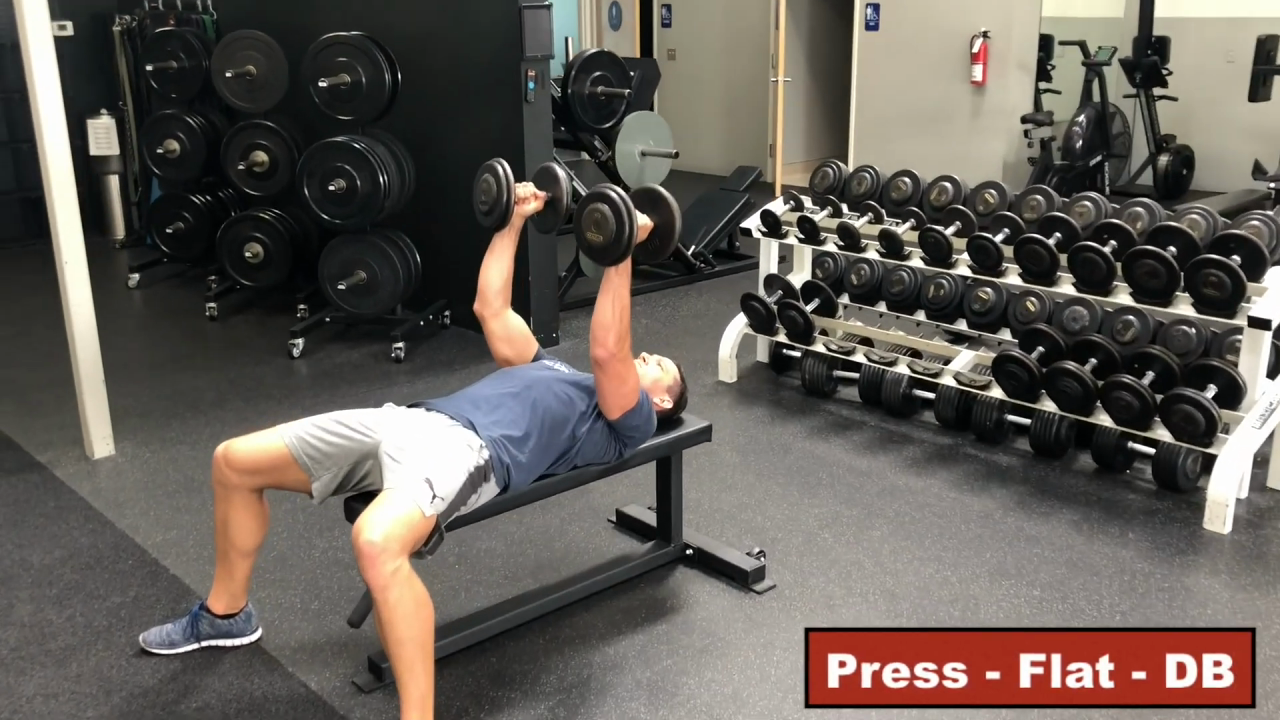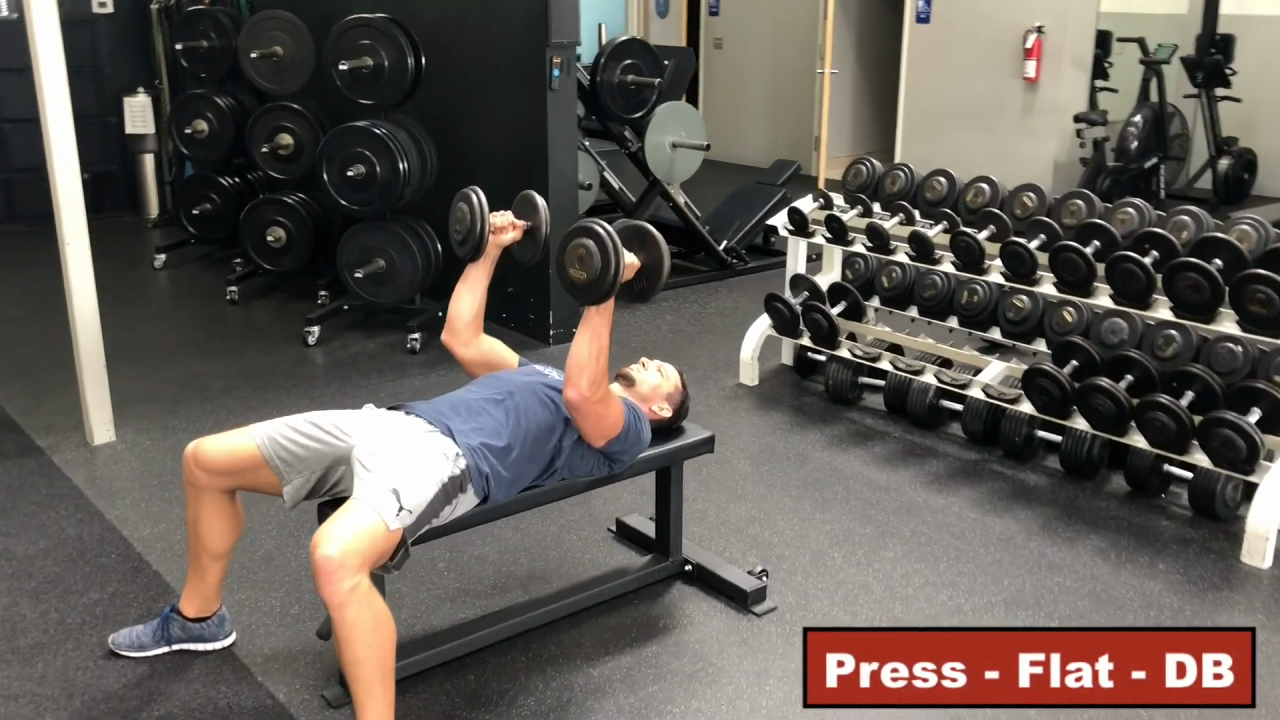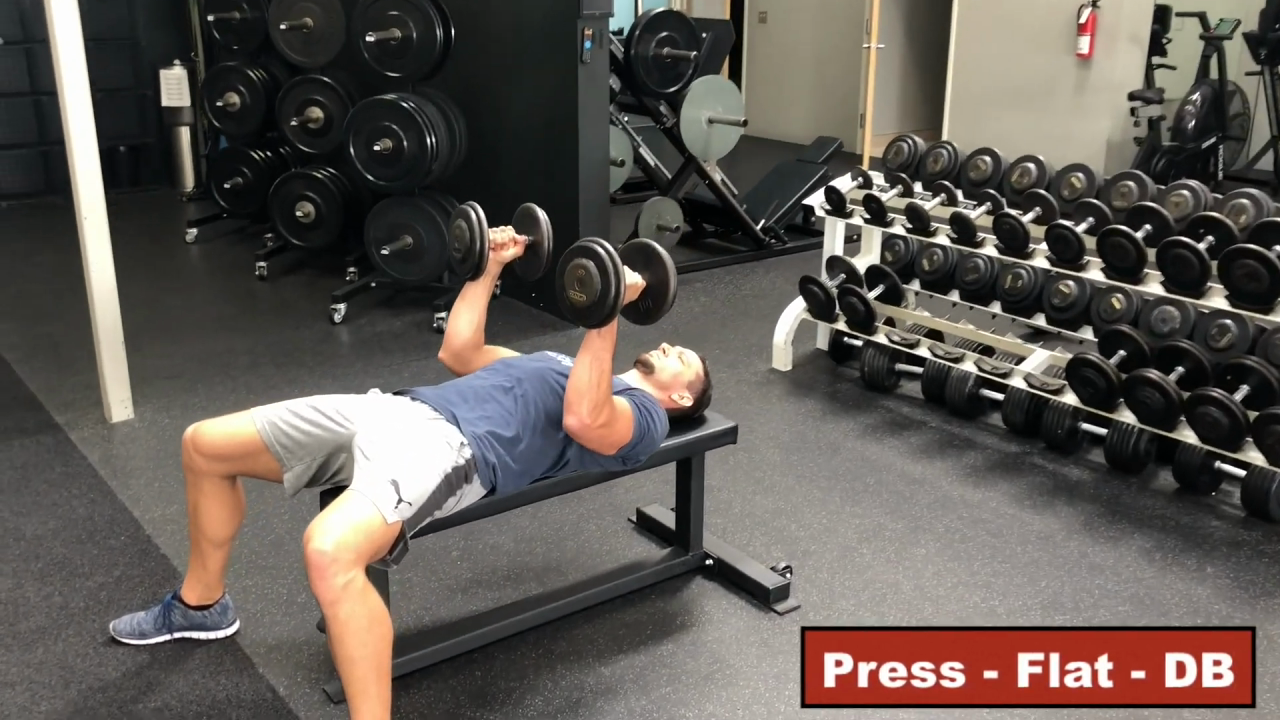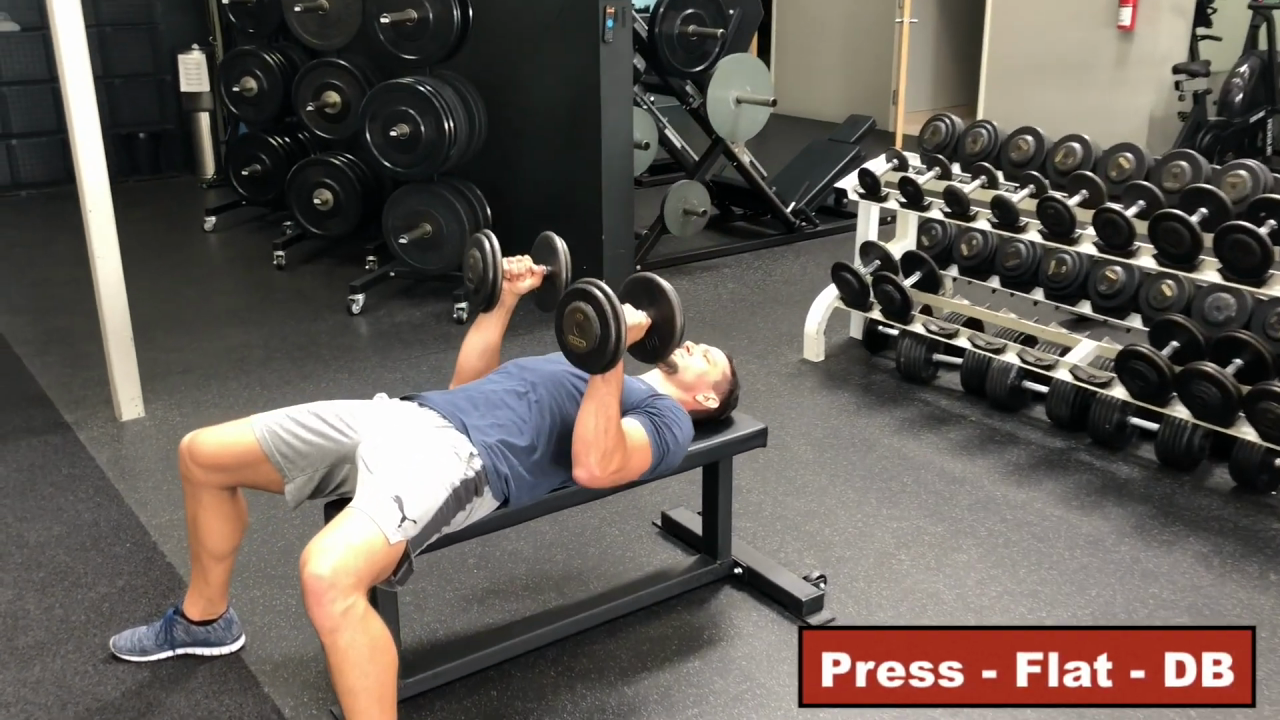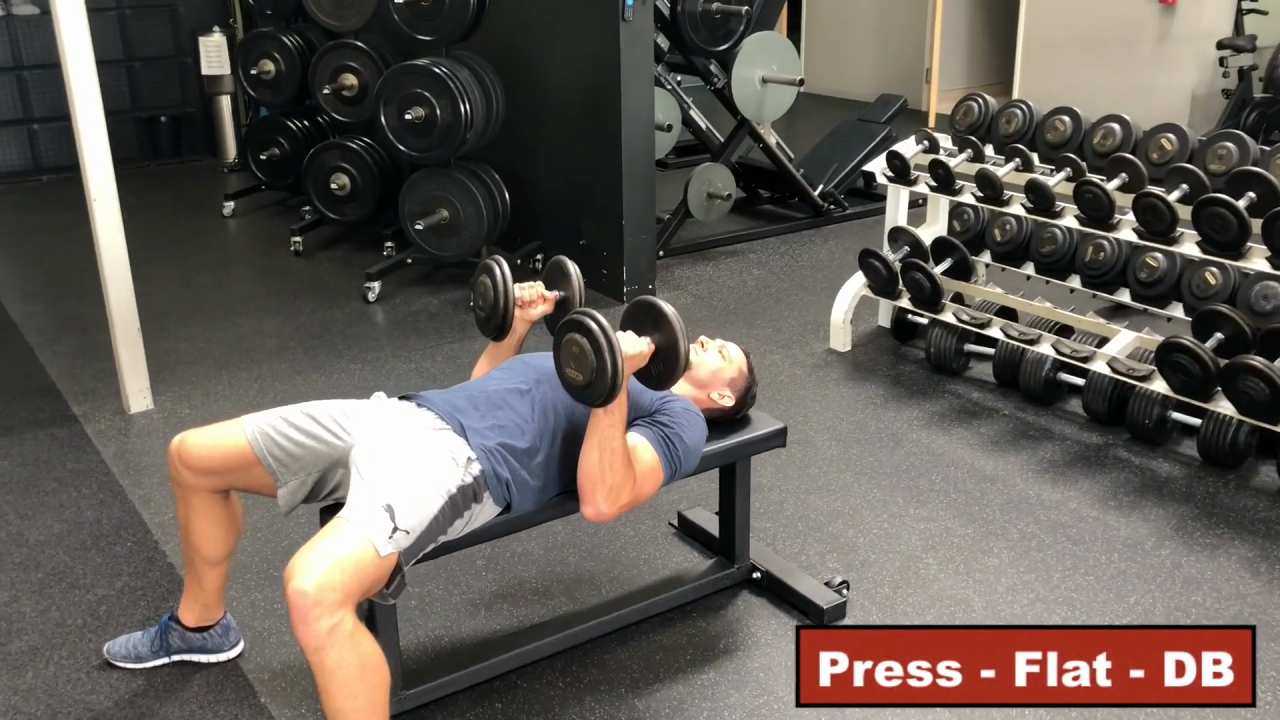
dt=0.5s
person 1, frame 1
left shoulder: (630, 419)
right shoulder: (555, 371)
left elbow: (607, 351)
right elbow: (492, 308)
left wrist: (621, 255)
right wrist: (513, 222)
left hip: (469, 448)
right hip: (409, 418)
left knee: (377, 544)
right knee: (233, 462)
right ankle: (225, 613)
person 1, frame 2
left shoulder: (627, 429)
right shoulder: (545, 375)
left elbow: (581, 395)
right elbow: (460, 336)
left wrist: (604, 295)
right wrist: (491, 250)
left hip: (447, 458)
right hip: (387, 423)
left knee: (335, 558)
right knee: (203, 461)
right ankle: (199, 616)
person 1, frame 3
left shoulder: (644, 418)
right shoulder: (563, 366)
left elbow: (582, 420)
right elbow: (458, 350)
left wrist: (607, 315)
right wrist: (491, 267)
left hip: (453, 446)
right hip: (395, 409)
left knee: (330, 553)
right knee: (203, 445)
right ankle: (201, 603)
person 1, frame 4
left shoulder: (668, 419)
right shoulder: (592, 369)
left elbow: (593, 466)
right elbow: (467, 378)
right wrist: (505, 299)
left hip: (459, 456)
right hip: (400, 415)
left knee: (329, 577)
right knee: (200, 455)
right ankle: (204, 619)
person 1, frame 5
left shoulder: (679, 423)
left elbow: (600, 501)
left wrist: (615, 381)
right wrist: (517, 324)
left hip: (458, 461)
right hip: (402, 414)
left knee: (314, 593)
right knee: (191, 456)
right ankle: (201, 625)
